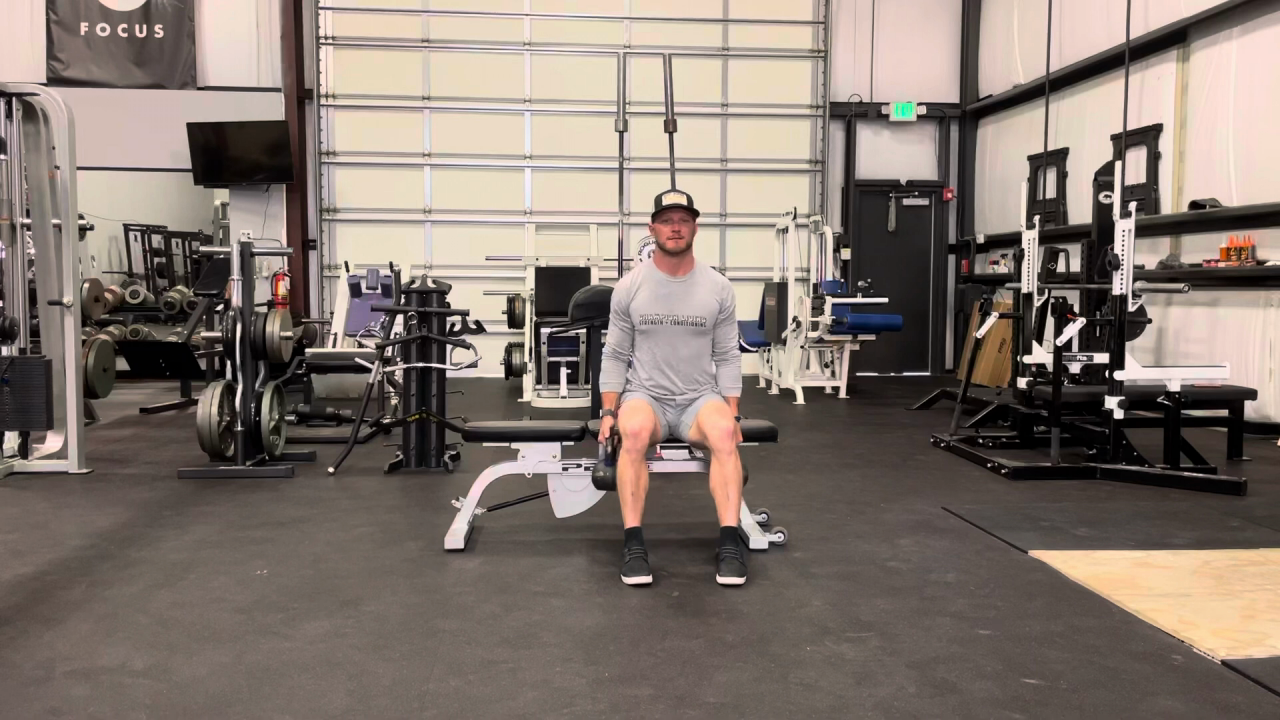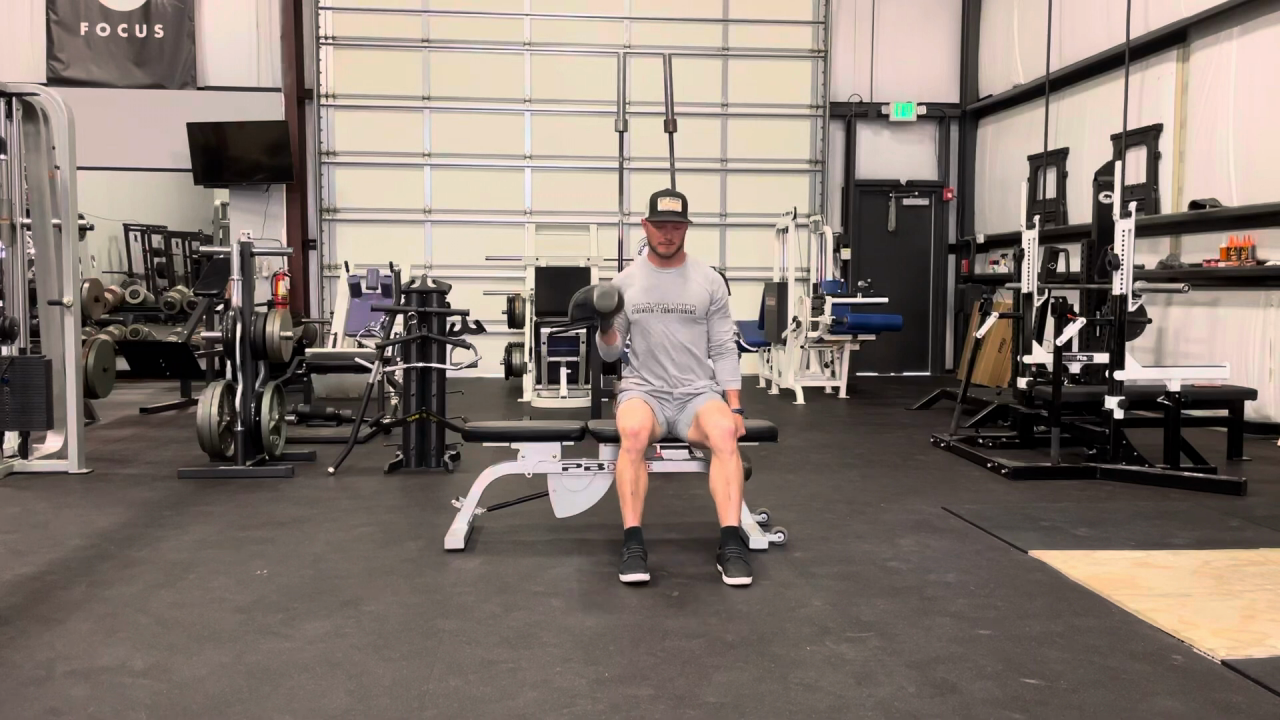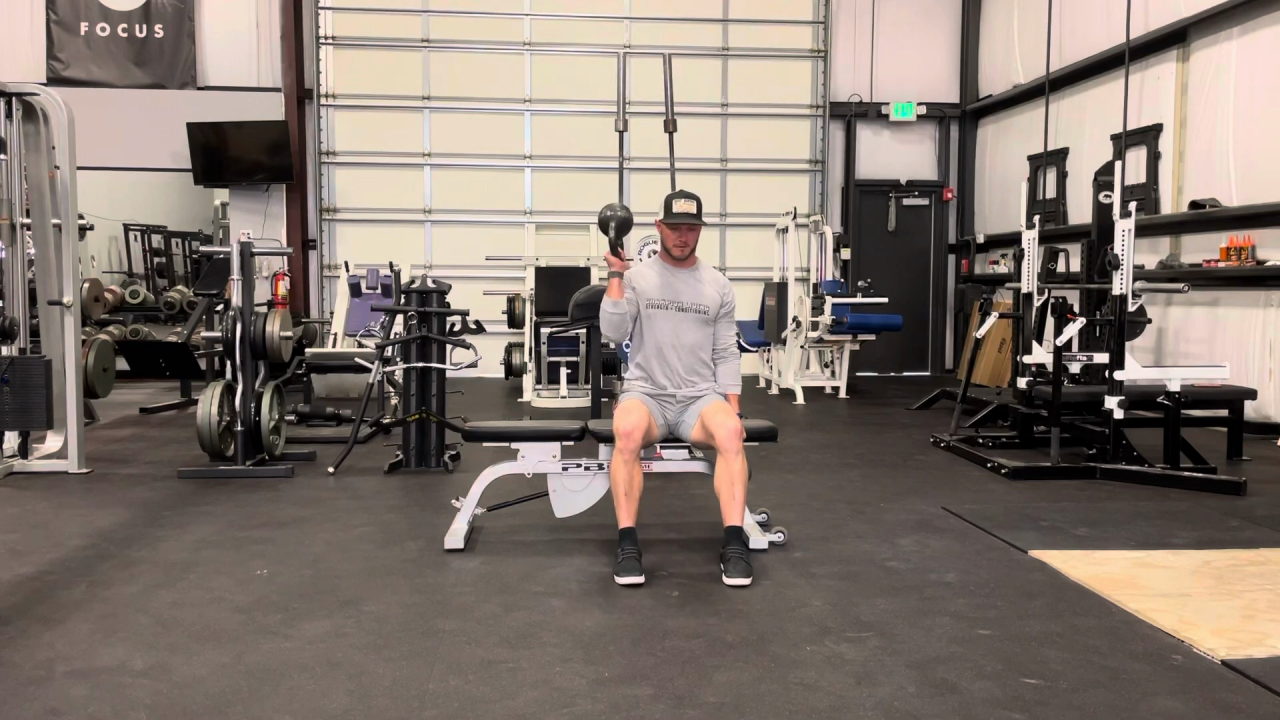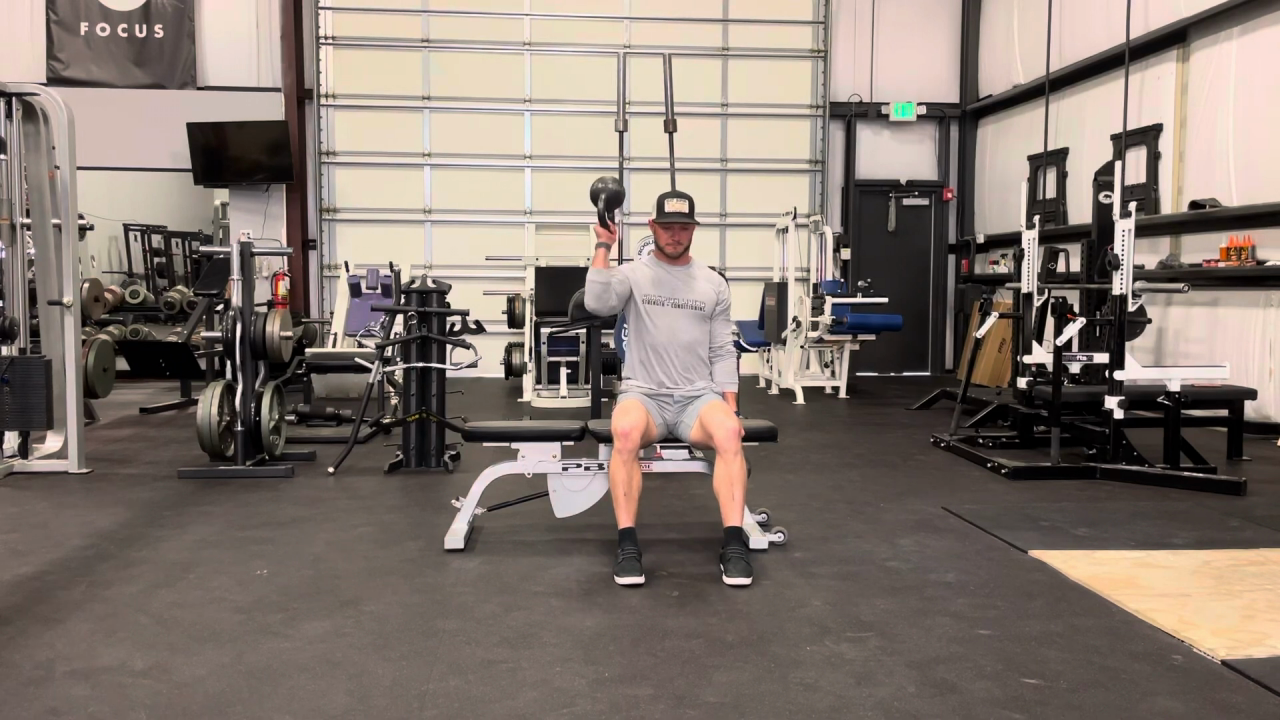
dt=0.7s
person 1, frame 1
left shoulder: (718, 288)
right shoulder: (630, 286)
left elbow: (727, 356)
right elbow: (615, 355)
left wrist: (733, 414)
right wrist: (609, 411)
left hip: (699, 397)
right hip: (645, 394)
left knee: (723, 434)
right knee: (633, 432)
left ankle: (729, 542)
right ankle: (633, 543)
person 1, frame 2
left shoulder: (709, 281)
right shoulder: (625, 280)
left elbow: (724, 349)
right elbow: (611, 354)
left wrist: (735, 407)
right wrist: (608, 325)
left hip: (698, 393)
right hip: (644, 392)
left knee: (724, 434)
right knee: (634, 433)
left ankle: (731, 543)
right ankle: (633, 543)
person 1, frame 3
left shoulder: (718, 285)
right shoulder: (637, 277)
left elbow: (726, 354)
right elbow: (614, 332)
left wrist: (734, 410)
right wrist: (616, 274)
left hip: (700, 395)
right hip: (645, 392)
left knee: (730, 433)
right knee: (627, 431)
left ankle: (734, 543)
right ankle: (628, 544)
person 1, frame 4
left shoulder: (714, 284)
right shoulder: (633, 274)
left elbow: (723, 351)
right elbow: (596, 302)
left wrist: (731, 407)
right wrist: (603, 245)
left hip: (699, 395)
right hip: (644, 393)
left knee: (728, 433)
right knee: (625, 432)
left ankle: (734, 545)
right ankle: (627, 545)
